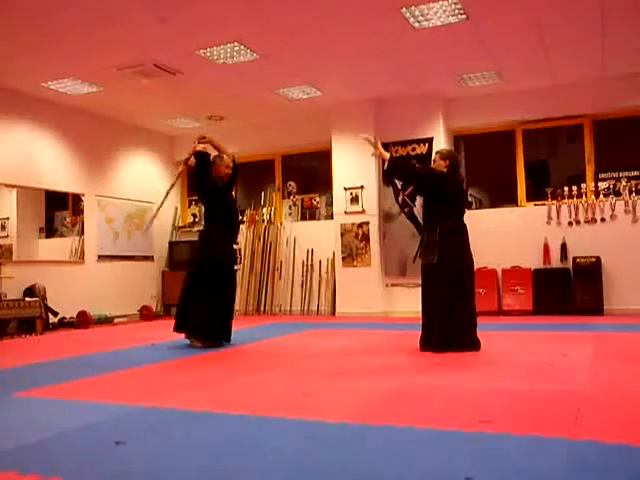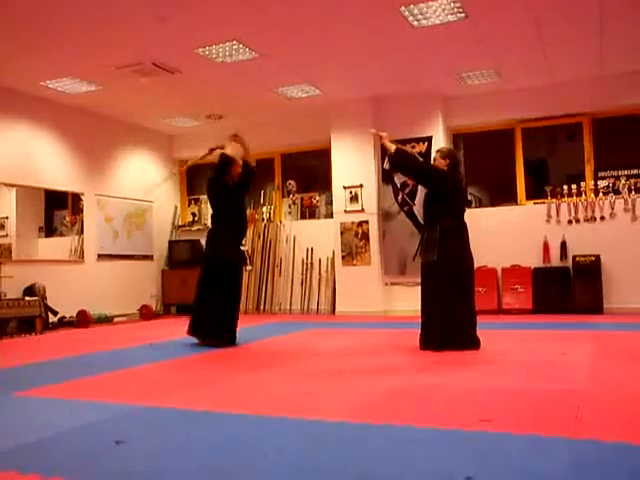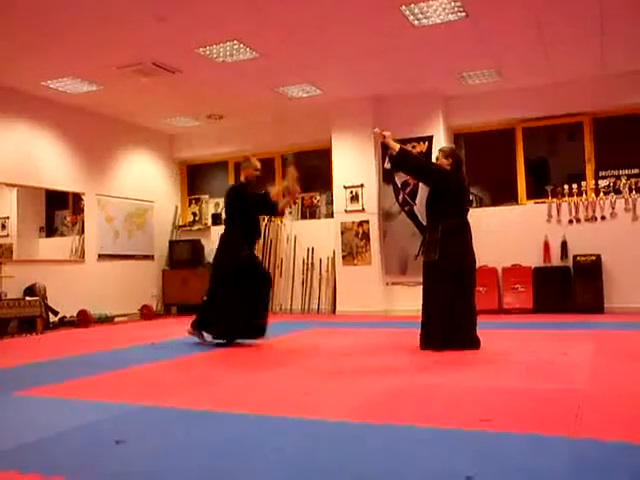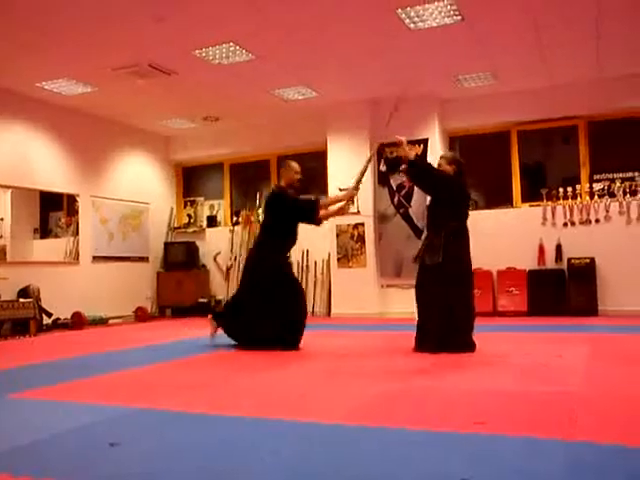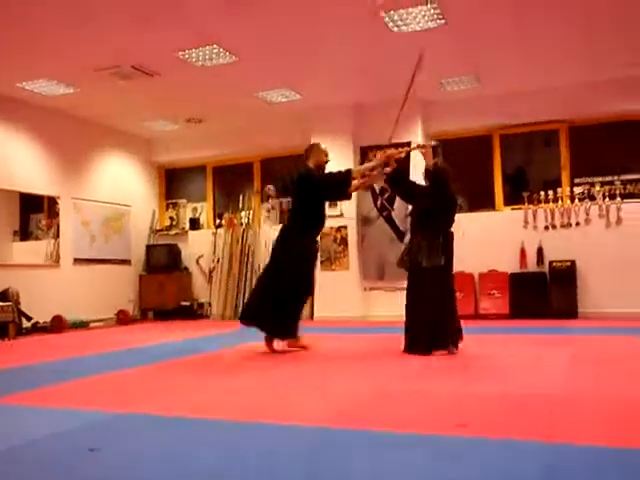
dt=0.2s
person 1, frame 1
left shoulder: (441, 181)
right shoulder: (452, 184)
left elbow: (413, 173)
right elbow: (420, 178)
left wrist: (383, 153)
left hip: (443, 245)
right hip: (452, 243)
left knee: (441, 292)
right knee: (457, 292)
left ankle: (441, 341)
right ankle: (460, 339)
person 1, frame 2
left shoulder: (443, 179)
right shoulder: (450, 182)
left elbow: (417, 167)
right elbow: (421, 171)
left wrist: (387, 144)
left hip: (443, 243)
right hip: (452, 241)
left knee: (440, 291)
right knee: (455, 290)
left ankle: (441, 339)
right ankle: (460, 338)
person 1, frame 3
left shoulder: (447, 178)
right shoulder: (452, 181)
left elbow: (420, 166)
right elbow: (424, 170)
left wrist: (390, 143)
left hip: (446, 242)
right hip: (455, 241)
left knee: (442, 290)
right knee: (456, 290)
left ankle: (442, 339)
right ankle: (461, 337)
person 1, frame 4
left shoulder: (454, 185)
right shoulder: (447, 187)
left elbow: (428, 173)
right elbow: (426, 177)
left wrist: (406, 149)
right wrist: (409, 161)
left hip: (447, 247)
right hip: (447, 246)
left knee: (441, 293)
right knee: (432, 292)
left ankle: (440, 340)
right ankle: (456, 340)
person 1, frame 5
left shoulder: (445, 194)
right shoulder: (422, 193)
left elbow: (436, 178)
right elbow: (399, 183)
left wrist: (427, 156)
left hip: (436, 251)
right hip: (420, 250)
left knee: (433, 295)
right knee: (419, 296)
left ankle: (442, 341)
right ankle: (423, 342)
person 2, frame 1
left shoulder: (224, 187)
right shoulder: (207, 186)
left elbow: (230, 157)
right elbow: (202, 160)
left wrist: (211, 142)
right wrist: (201, 148)
left hip: (224, 246)
right hip: (213, 245)
left knee: (223, 291)
right knee: (206, 289)
left ankle: (205, 333)
right ankle: (198, 334)
person 2, frame 2
left shoulder: (236, 186)
right shoulder: (217, 185)
left elbow: (251, 167)
right elbow: (225, 161)
left wrist: (242, 144)
right wrist: (231, 148)
left hip: (231, 245)
right hip: (220, 244)
left knee: (227, 289)
right knee: (217, 289)
left ankle: (213, 333)
right ankle: (209, 334)
person 2, frame 3
left shoulder: (252, 197)
right shoulder: (237, 191)
left elbow: (274, 208)
right elbow: (265, 199)
left wrist: (289, 197)
right wrist: (287, 183)
left hip: (241, 249)
right hip: (233, 249)
left knee: (240, 287)
right knee: (243, 286)
person 2, frame 4
left shoulder: (289, 199)
right shoulder: (279, 197)
left elbow: (313, 214)
right elbow: (311, 207)
left wrist: (337, 210)
right wrist: (342, 197)
left hip: (273, 255)
right hip: (267, 255)
person 2, frame 5
left shoulder: (316, 180)
right shoulder: (307, 177)
left elbow: (340, 188)
right elbow: (342, 179)
left wrist: (365, 181)
right wrist: (373, 165)
left hip: (301, 239)
right hip: (295, 239)
left knee: (294, 286)
right knee: (288, 286)
left ankle: (284, 332)
right ankle: (283, 333)
